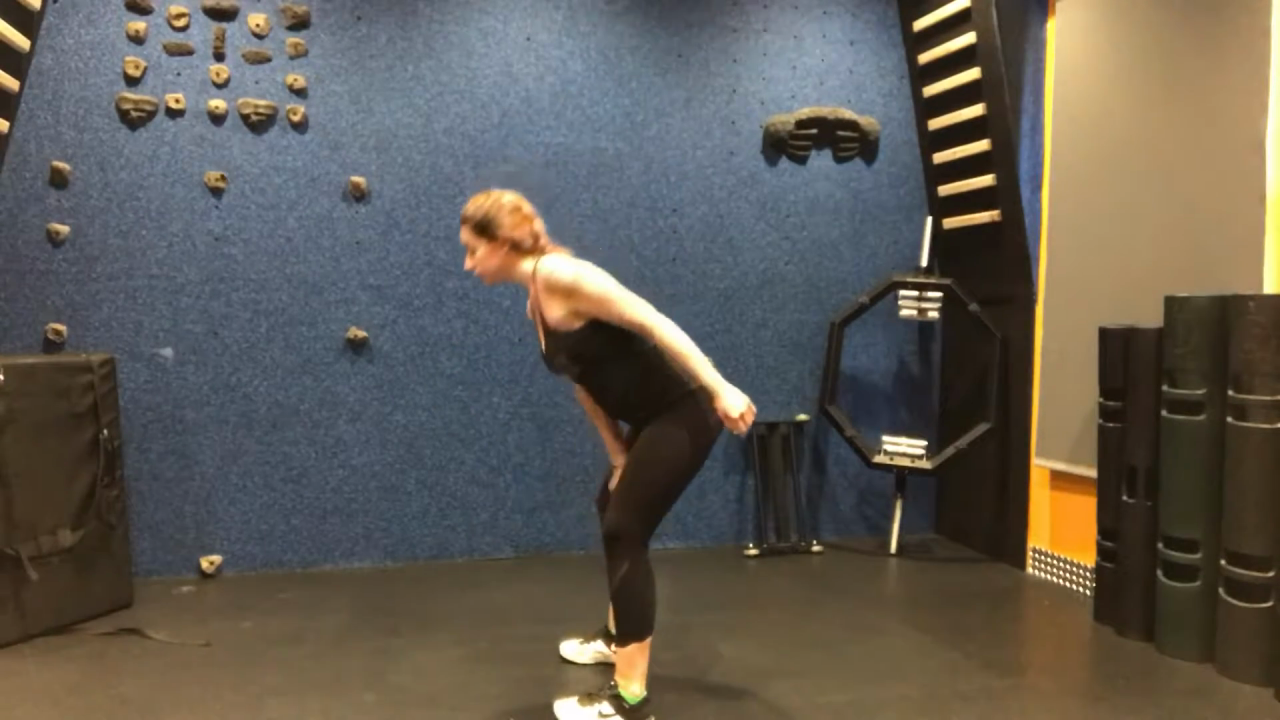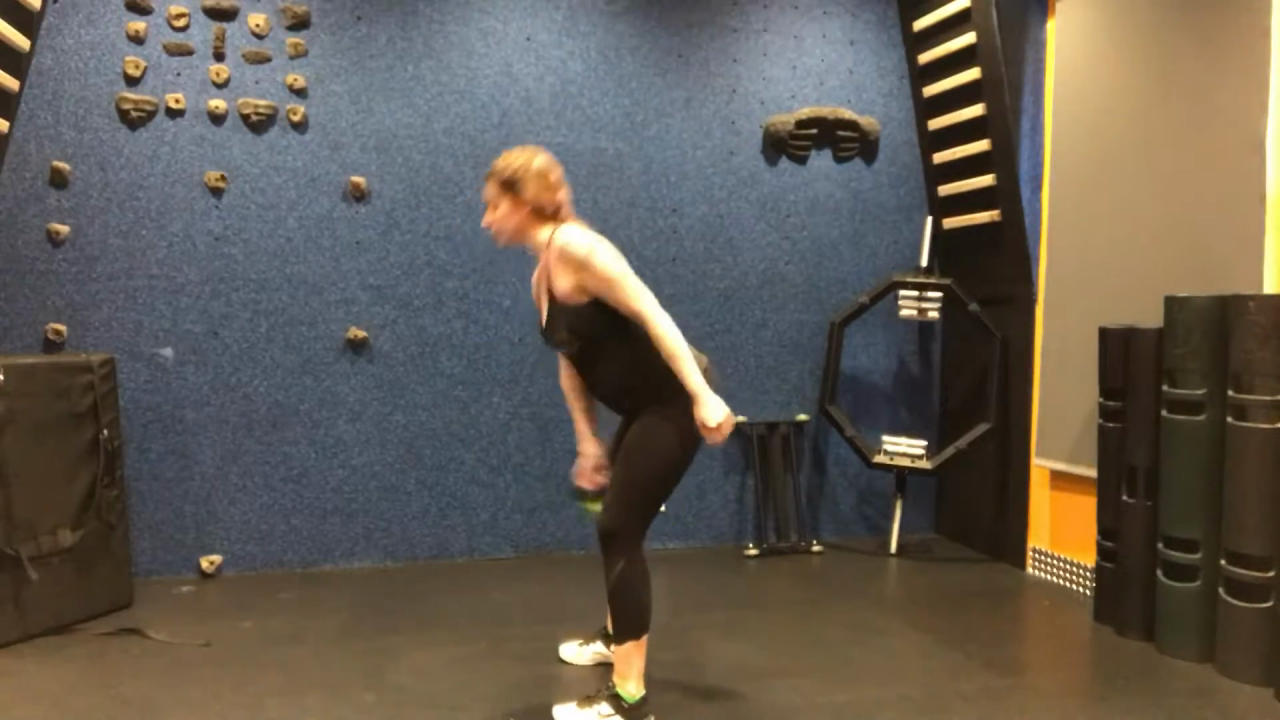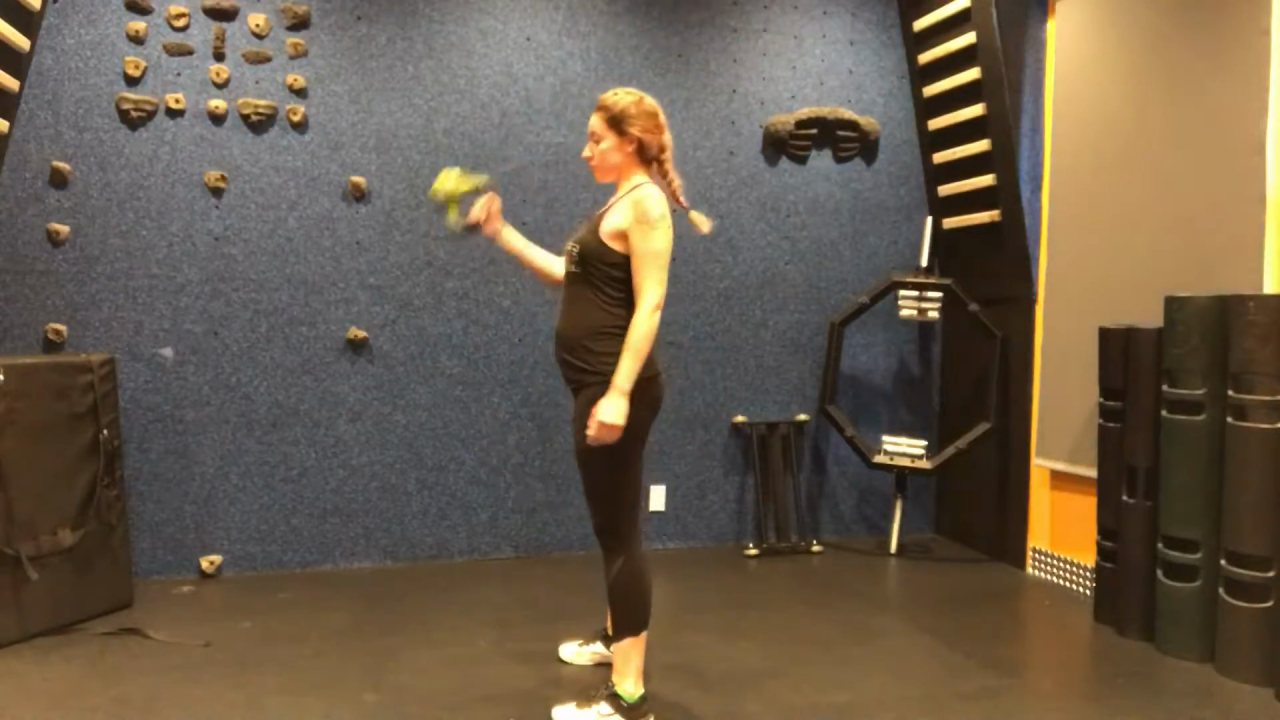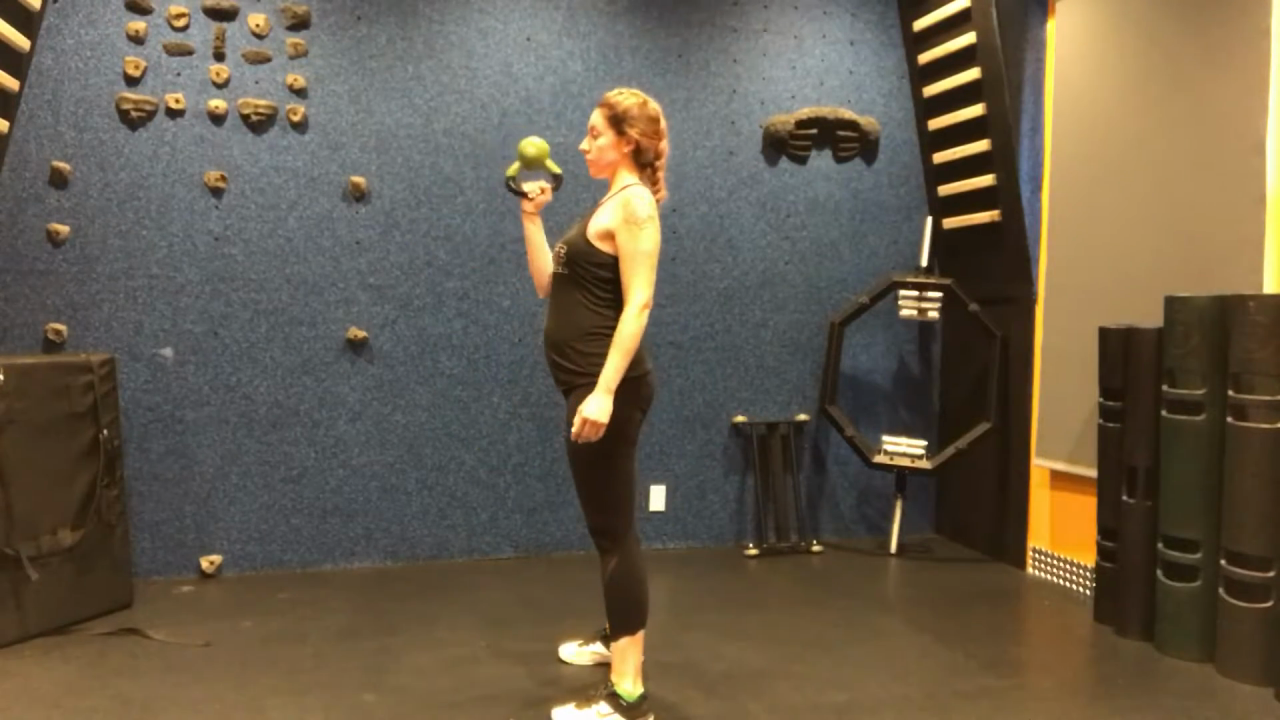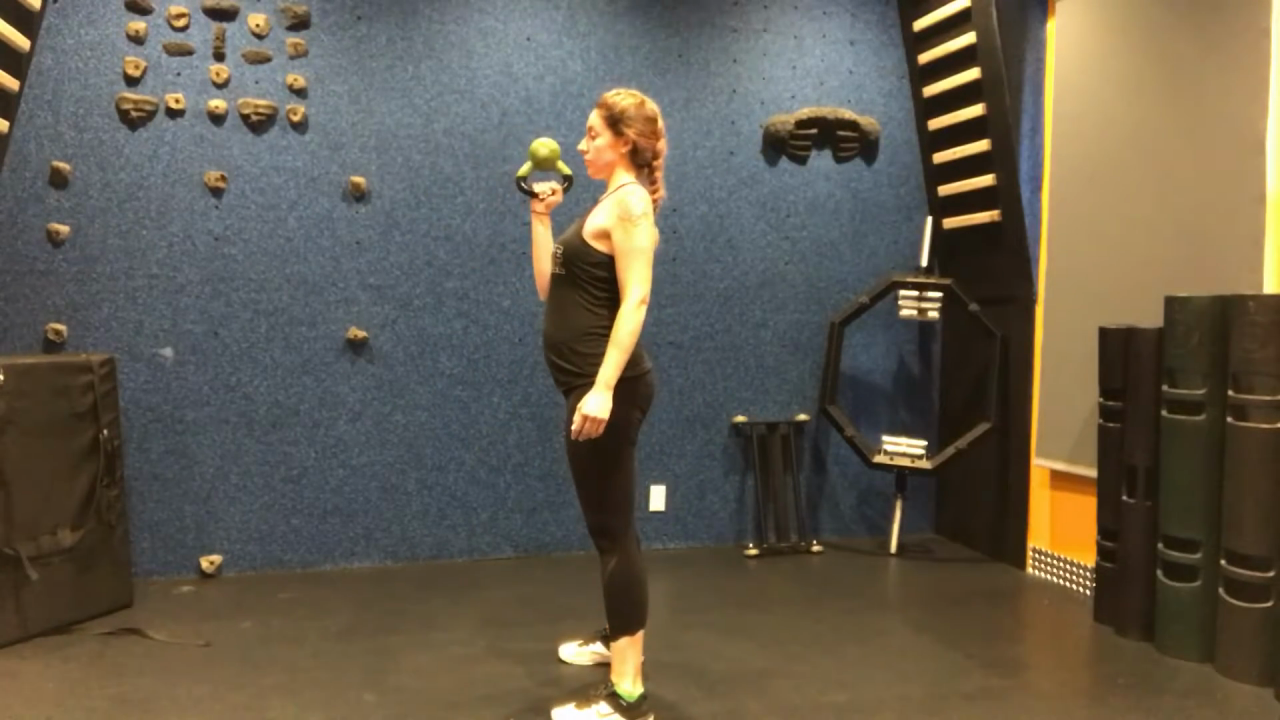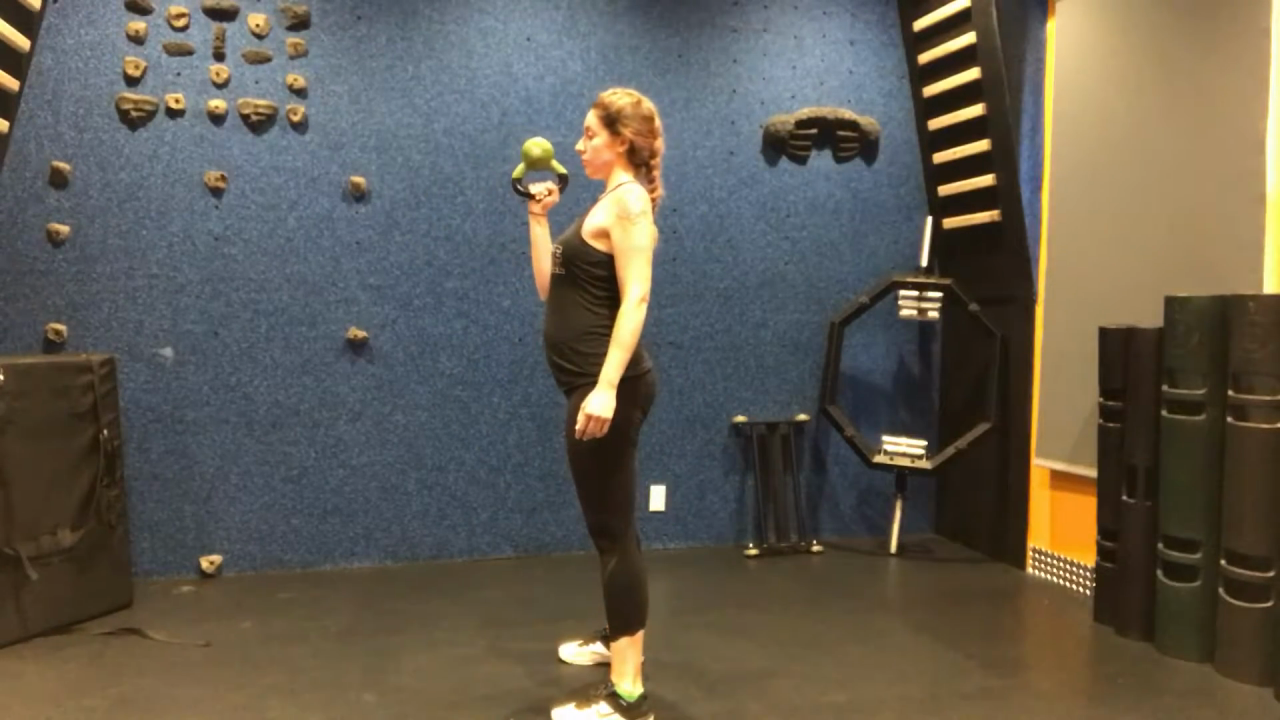
dt=0.4s
person 1, frame 1
left shoulder: (562, 276)
right shoulder: (537, 300)
left elbow: (654, 324)
right elbow: (585, 381)
left wrist: (721, 389)
right wrist: (620, 456)
left hip: (686, 406)
right hip: (654, 411)
left knee: (624, 530)
right knee: (612, 513)
right ankle: (618, 634)
person 1, frame 2
left shoulder: (575, 247)
right shoulder: (542, 275)
left elbow: (651, 316)
right elbow: (572, 364)
left wrist: (702, 395)
right wrist: (589, 443)
left hip: (675, 402)
right hip: (646, 407)
left knee: (619, 529)
right knee: (613, 514)
right ankle: (616, 634)
person 1, frame 3
left shoulder: (645, 203)
right shoulder: (619, 203)
left elbow: (650, 307)
right elbow: (568, 271)
left wrist: (619, 394)
right wrist: (501, 232)
left hip: (618, 388)
right hip: (596, 383)
left knee: (617, 528)
right knee: (611, 522)
right ankle: (617, 635)
person 1, frame 4
left shoulder: (634, 203)
right shoulder: (610, 205)
left elbow: (638, 306)
right elbow: (549, 283)
left wrist: (604, 392)
right wrist: (531, 216)
left hip: (608, 387)
right hip: (588, 384)
left knee: (613, 529)
right knee: (607, 523)
right ankle: (618, 635)
person 1, frame 5
left shoulder: (629, 201)
right shoulder: (605, 204)
left elbow: (635, 301)
right elbow: (549, 288)
left wrist: (604, 388)
right wrist: (540, 217)
left hip: (608, 385)
right hip: (589, 383)
left knee: (612, 529)
right knee: (607, 524)
right ankle: (618, 636)
person 1, frame 6
left shoulder: (628, 200)
right shoulder: (604, 204)
left elbow: (635, 300)
right elbow: (550, 288)
left wrist: (607, 388)
right wrist: (537, 217)
left hip: (609, 386)
right hip: (590, 384)
left knee: (612, 528)
right knee: (608, 522)
right ankle: (619, 635)
